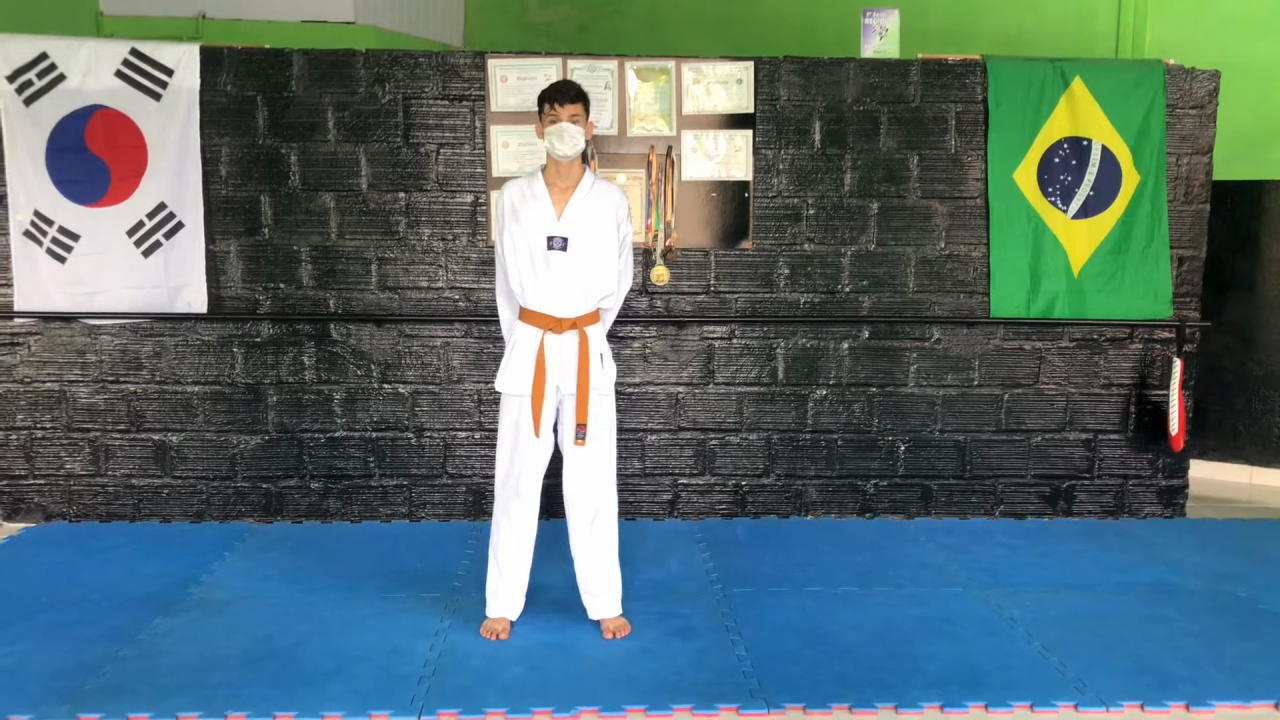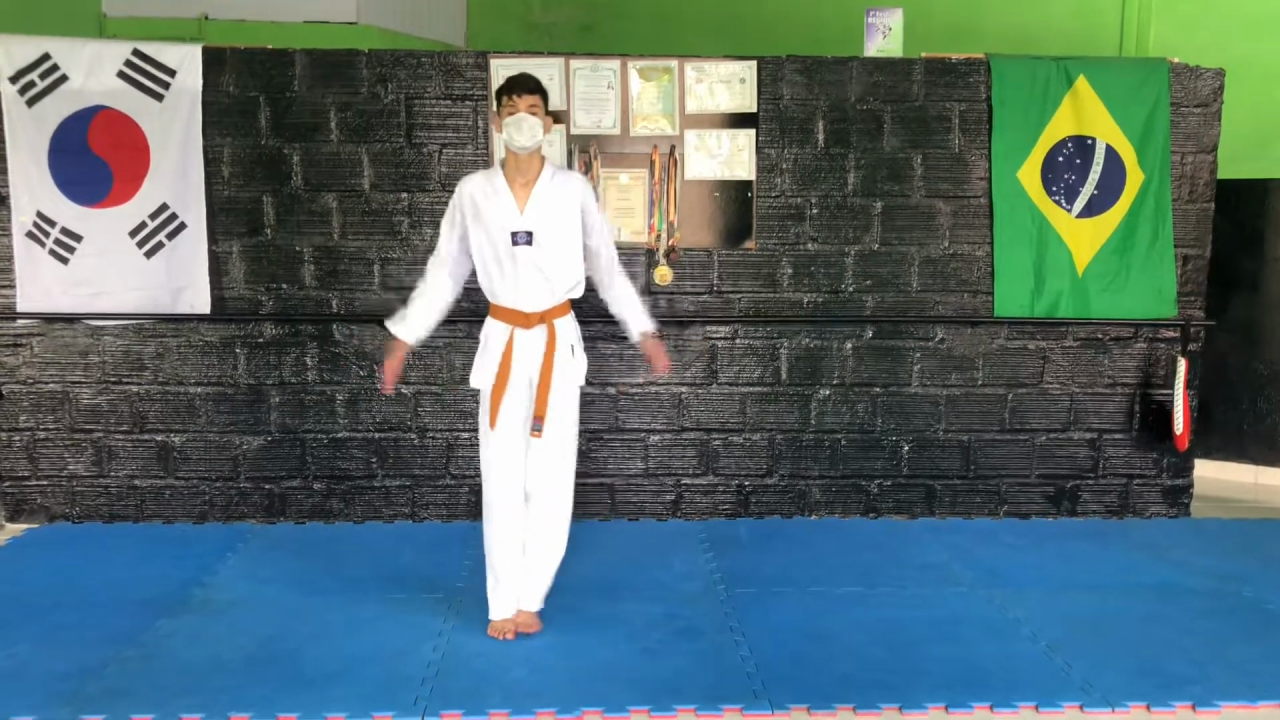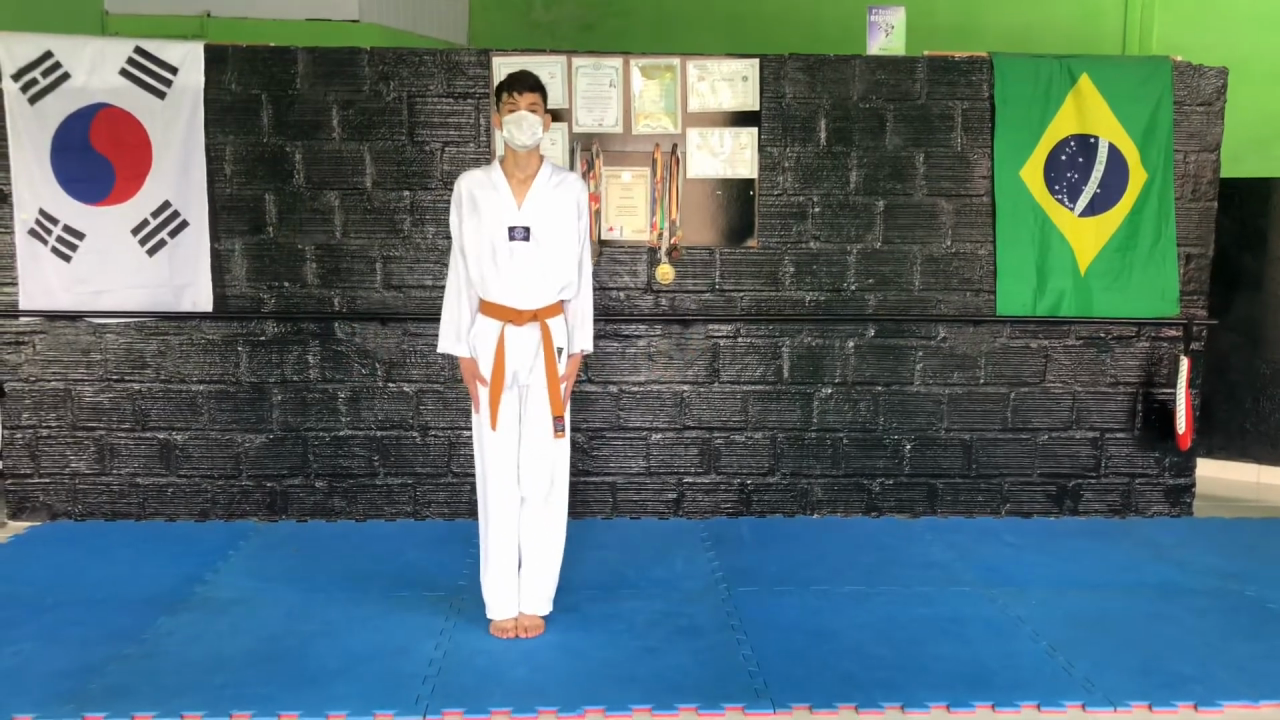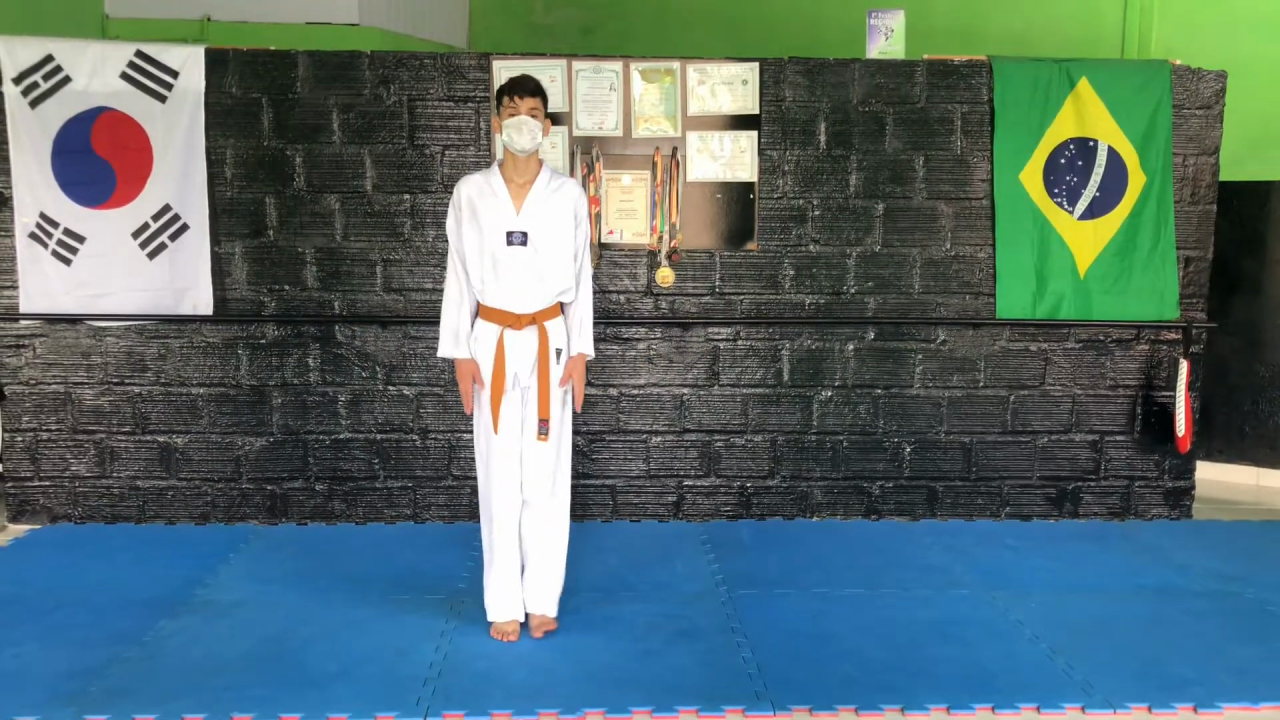
dt=0.7s
person 1, frame 1
left shoulder: (610, 200)
right shoulder: (514, 197)
left elbow: (620, 281)
right elbow: (507, 282)
left wrist: (581, 334)
right wrist: (531, 339)
left hip: (586, 349)
right hip: (529, 349)
left knee: (592, 482)
right knee: (517, 481)
left ankle: (605, 602)
right ankle: (503, 603)
person 1, frame 2
left shoulder: (573, 189)
right shoulder: (472, 192)
left elbow: (604, 261)
right elbow: (445, 267)
left wrist: (641, 329)
right wrist: (404, 337)
left hip: (557, 340)
right hip: (502, 342)
left knee: (550, 478)
right knee: (501, 478)
left ankle: (530, 598)
right ankle: (504, 601)
person 1, frame 3
left shoulder: (569, 188)
right shoulder: (471, 187)
left elbow: (580, 273)
right elbow: (461, 272)
left wrist: (577, 350)
right wrist: (462, 351)
left hip: (549, 339)
right hip: (491, 339)
left knee: (544, 476)
right knee: (497, 476)
left ankle: (534, 601)
right ankle: (501, 603)
person 1, frame 4
left shoulder: (568, 194)
right shoulder: (470, 192)
left elbow: (581, 277)
right elbow: (458, 276)
left wrist: (580, 352)
right wrist: (460, 353)
left hip: (549, 342)
right hip: (492, 343)
left knee: (546, 479)
right knee: (499, 478)
left ankle: (542, 600)
right ankle: (504, 605)
